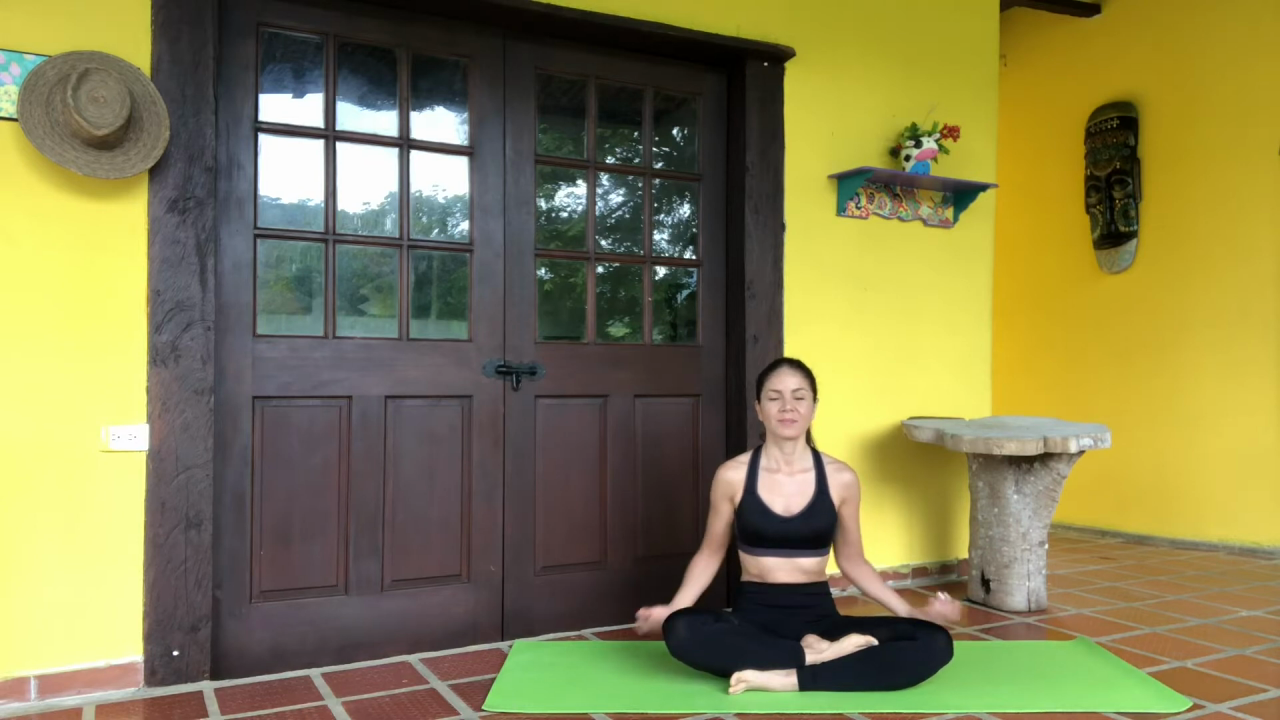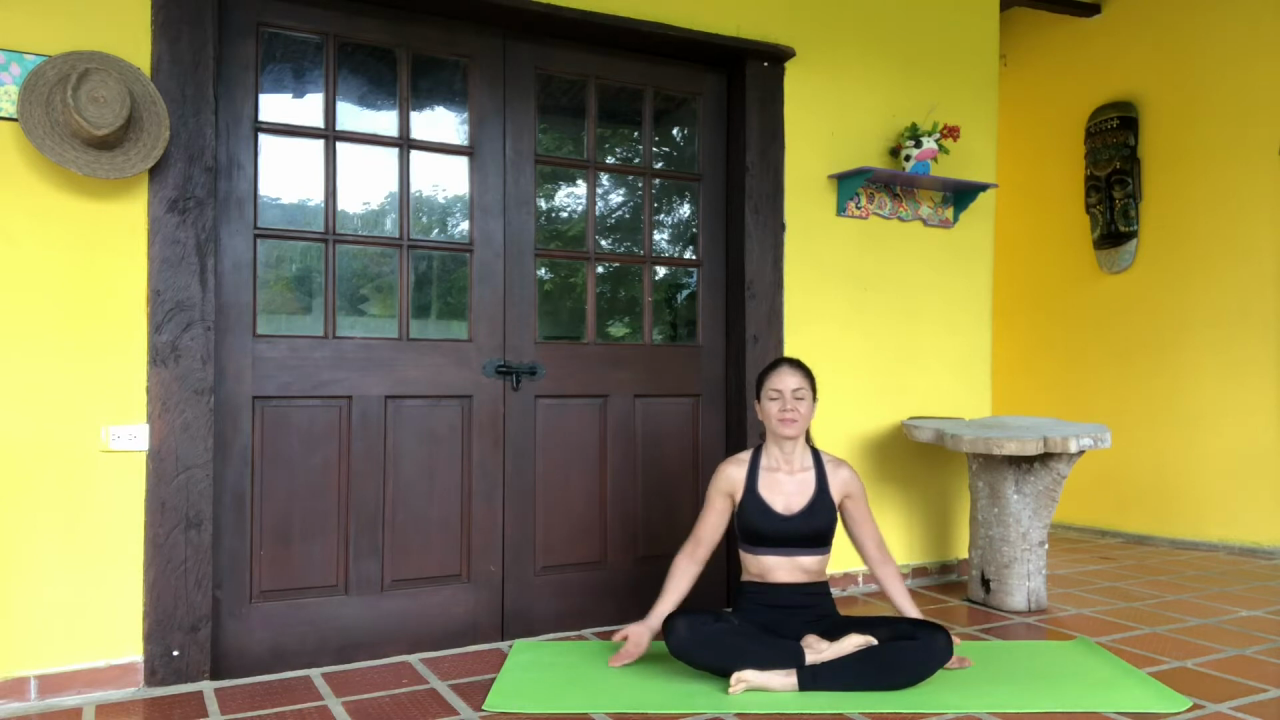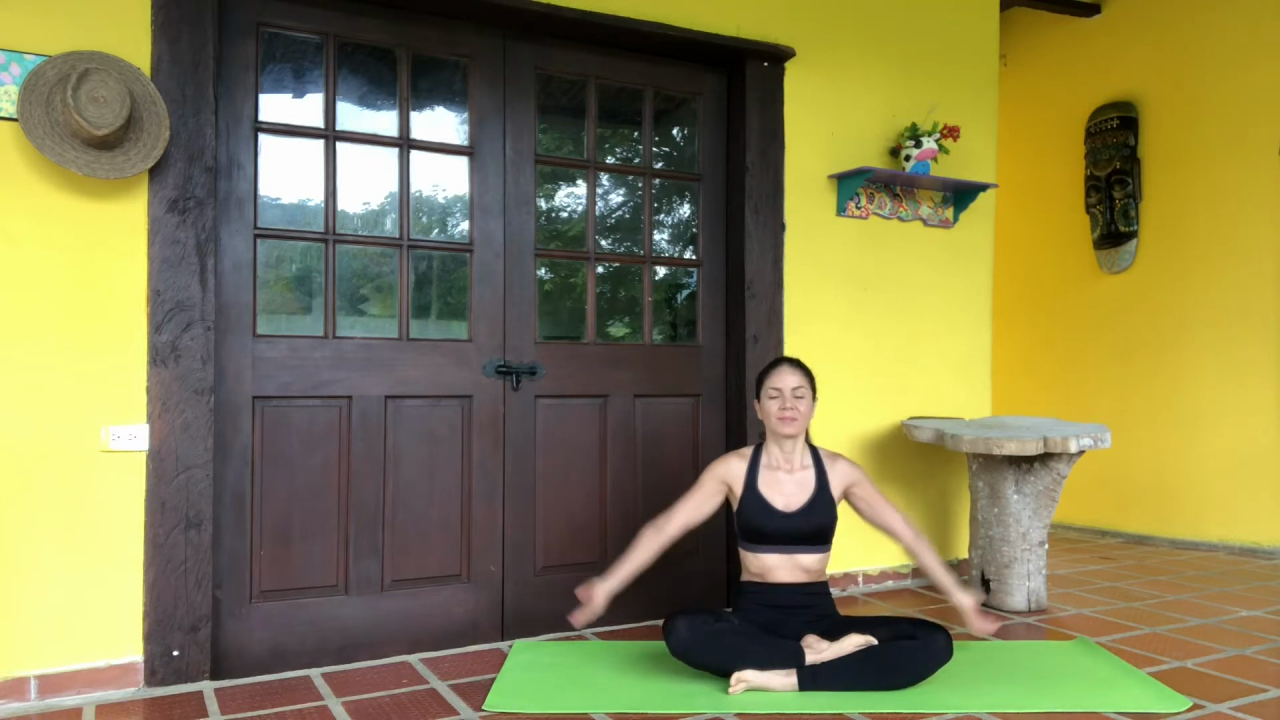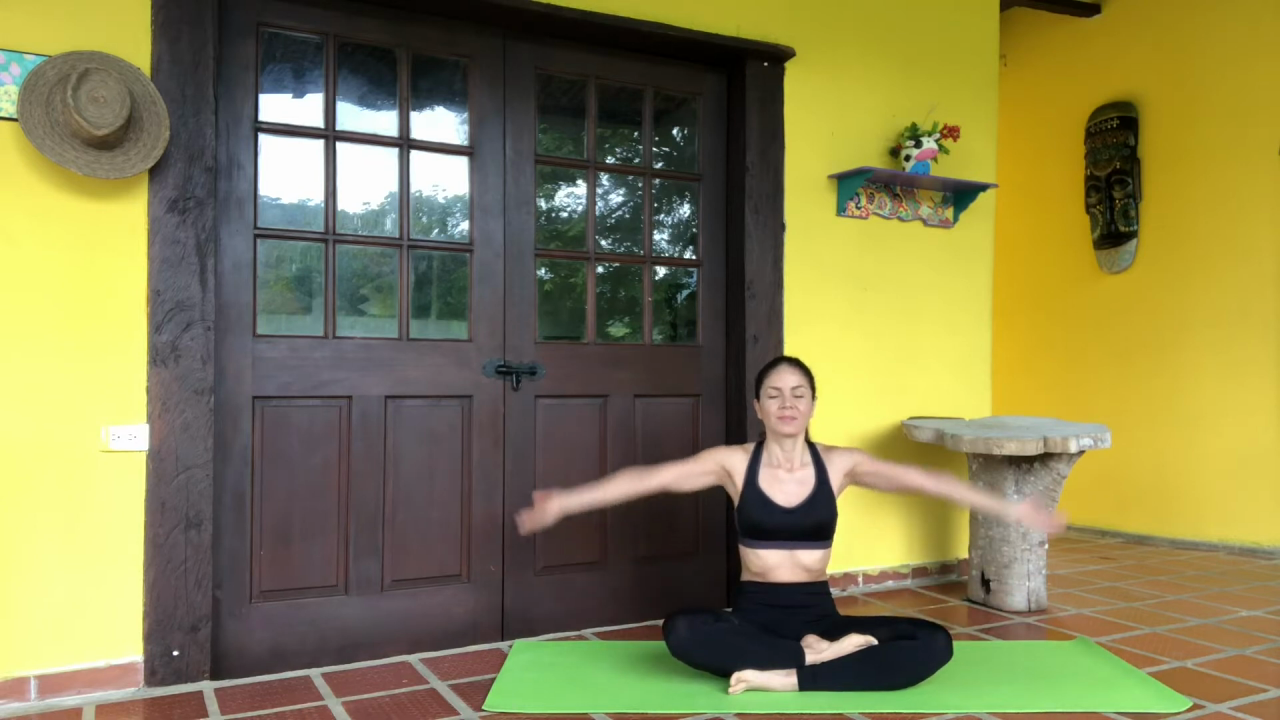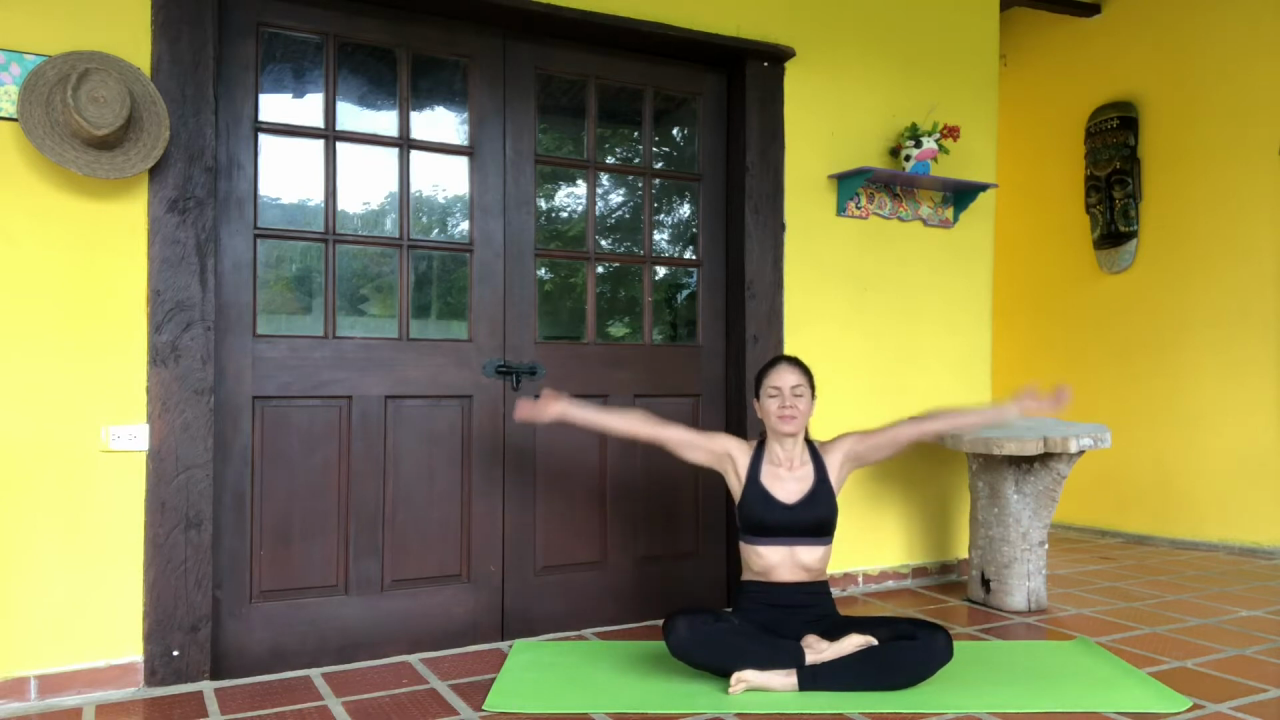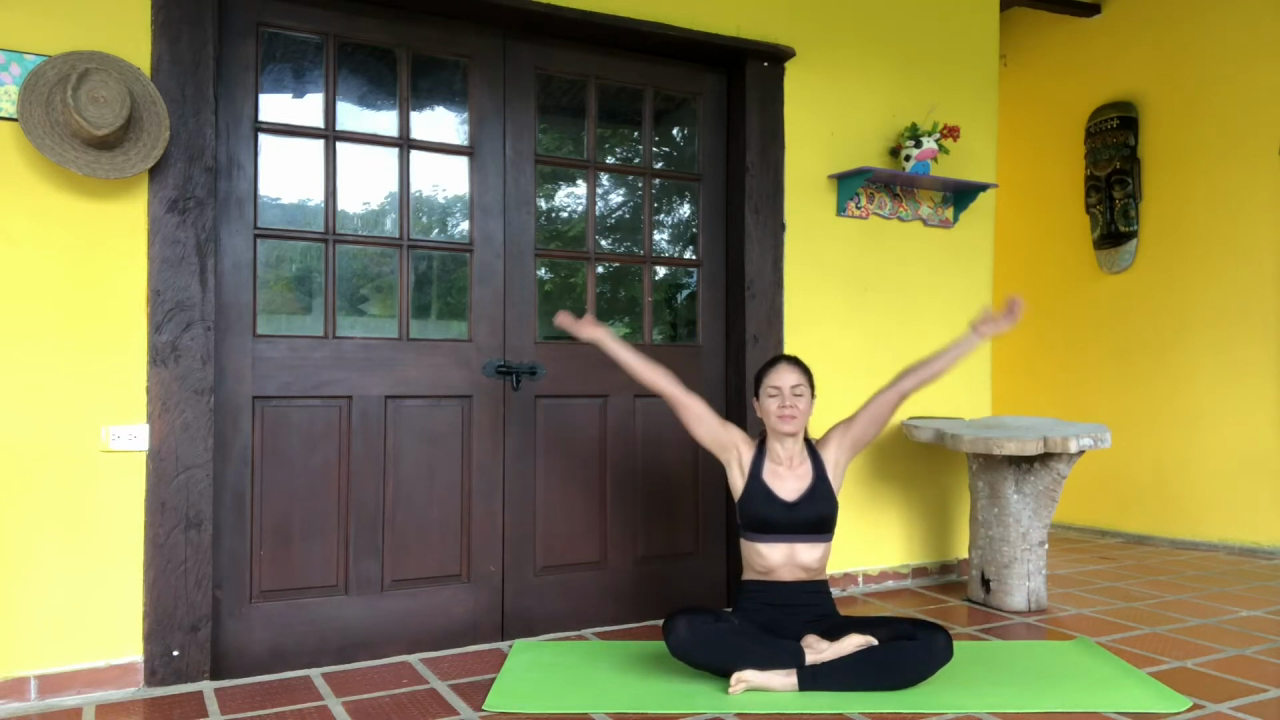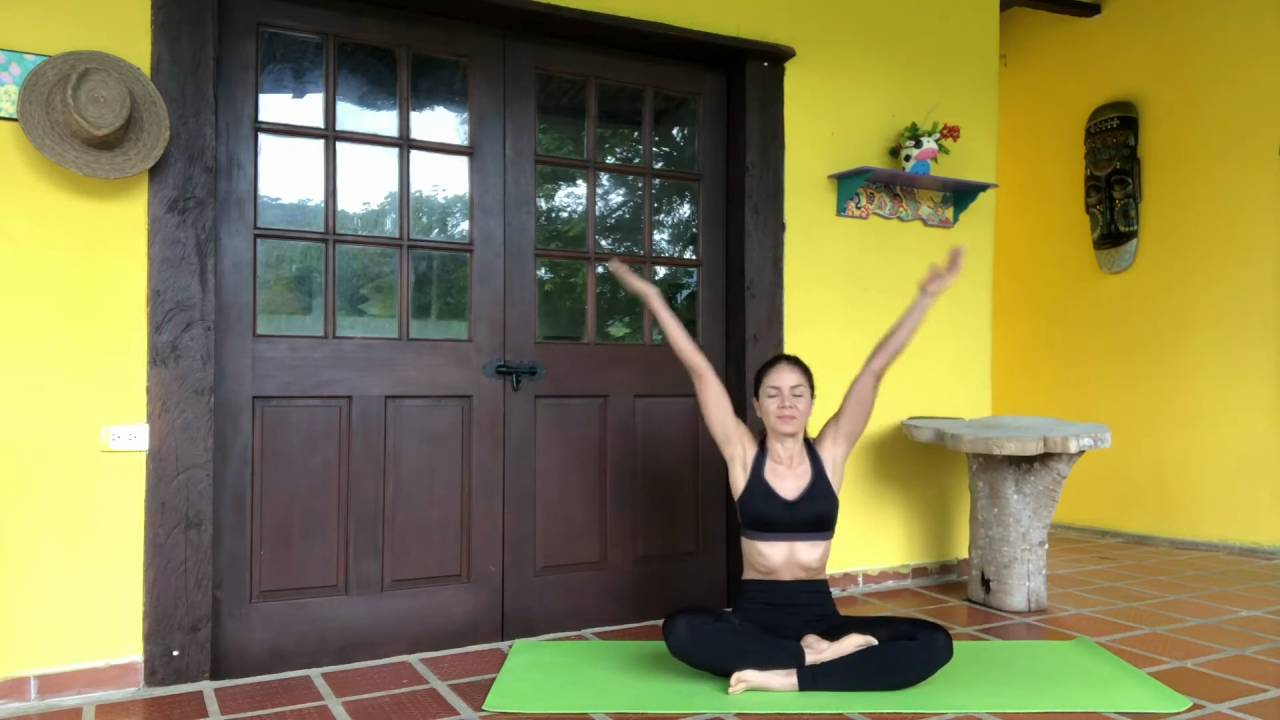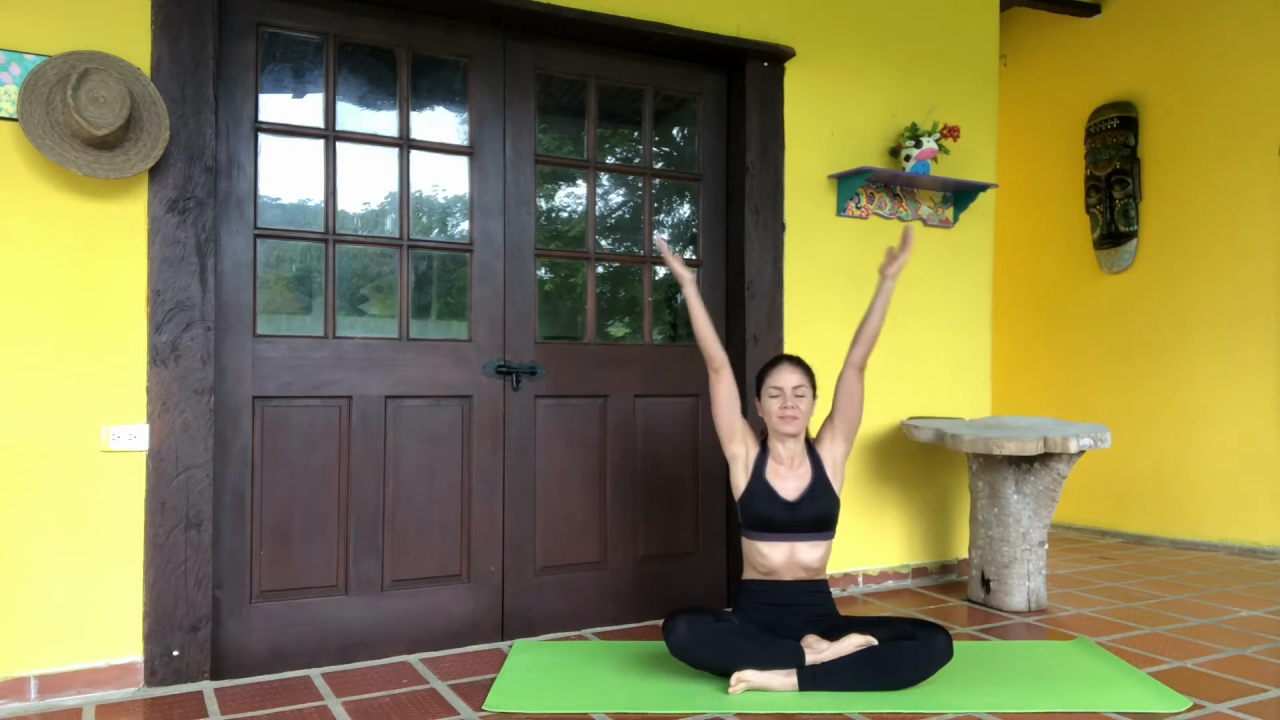
dt=0.2s
person 1, frame 1
left shoulder: (841, 478)
right shoulder: (733, 475)
left elbow: (851, 559)
right elbow: (711, 552)
left wrist: (908, 610)
right wrist: (674, 607)
left hip: (818, 616)
right hip: (752, 617)
left knee: (934, 643)
right knee: (682, 630)
left ankle: (787, 677)
right ankle: (816, 654)
person 1, frame 2
left shoulder: (840, 476)
right shoulder: (734, 473)
left elbow: (877, 555)
right elbow: (695, 552)
left wrist: (917, 620)
right wrist: (649, 623)
left hip: (818, 615)
right hip: (751, 616)
left knee: (934, 643)
right knee: (682, 630)
left ankle: (785, 676)
right ankle: (815, 654)
person 1, frame 3
left shoulder: (840, 471)
right shoulder: (733, 469)
left elbow: (906, 532)
right elbow: (665, 528)
left wrist: (958, 596)
right wrist: (608, 587)
left hip: (818, 615)
right hip: (751, 616)
left knee: (934, 643)
right knee: (681, 631)
left ankle: (785, 676)
right ankle: (814, 656)
person 1, frame 4
left shoulder: (839, 464)
right shoulder: (734, 463)
left elbow: (927, 482)
right elbow: (647, 480)
left wrist: (1009, 508)
right wrist: (567, 502)
left hip: (819, 614)
right hip: (752, 615)
left knee: (935, 643)
right knee: (682, 630)
left ankle: (785, 675)
right ankle: (814, 656)
person 1, frame 5
left shoulder: (837, 457)
right shoulder: (735, 456)
left elbow: (920, 429)
right elbow: (654, 430)
left wrist: (1011, 408)
right wrist: (569, 410)
left hip: (818, 612)
right hip: (753, 614)
left knee: (934, 643)
right knee: (682, 630)
left ankle: (785, 674)
right ankle: (816, 656)
person 1, frame 6
left shoulder: (832, 454)
right shoulder: (739, 454)
left elbow: (899, 390)
right elbow: (673, 392)
left wrist: (975, 335)
right wrist: (603, 338)
left hip: (818, 612)
right hip: (753, 614)
left knee: (934, 644)
right knee: (682, 630)
left ankle: (787, 674)
right ankle: (817, 653)
person 1, frame 7
left shoulder: (830, 453)
right shoulder: (743, 454)
left elbow: (874, 370)
right elbow: (700, 372)
left wrist: (925, 298)
right wrist: (652, 298)
left hip: (819, 614)
right hip: (753, 615)
left knee: (934, 645)
right knee: (681, 630)
left ankle: (786, 675)
right ankle: (814, 655)
person 1, frame 8
left shoulder: (830, 453)
right shoulder: (746, 455)
left elbow: (856, 362)
right elbow: (718, 366)
left wrist: (888, 281)
right wrist: (687, 283)
left hip: (819, 613)
right hip: (754, 615)
left knee: (934, 645)
right knee: (682, 631)
left ankle: (786, 675)
right ankle: (814, 656)
